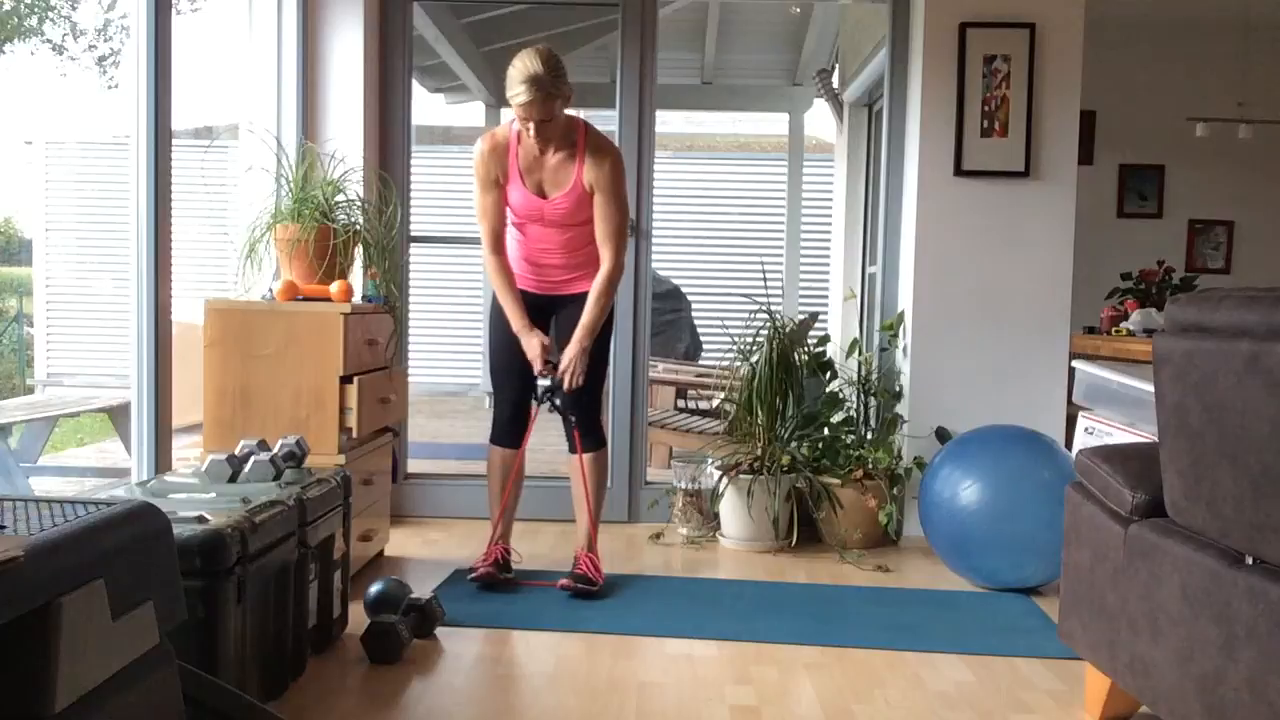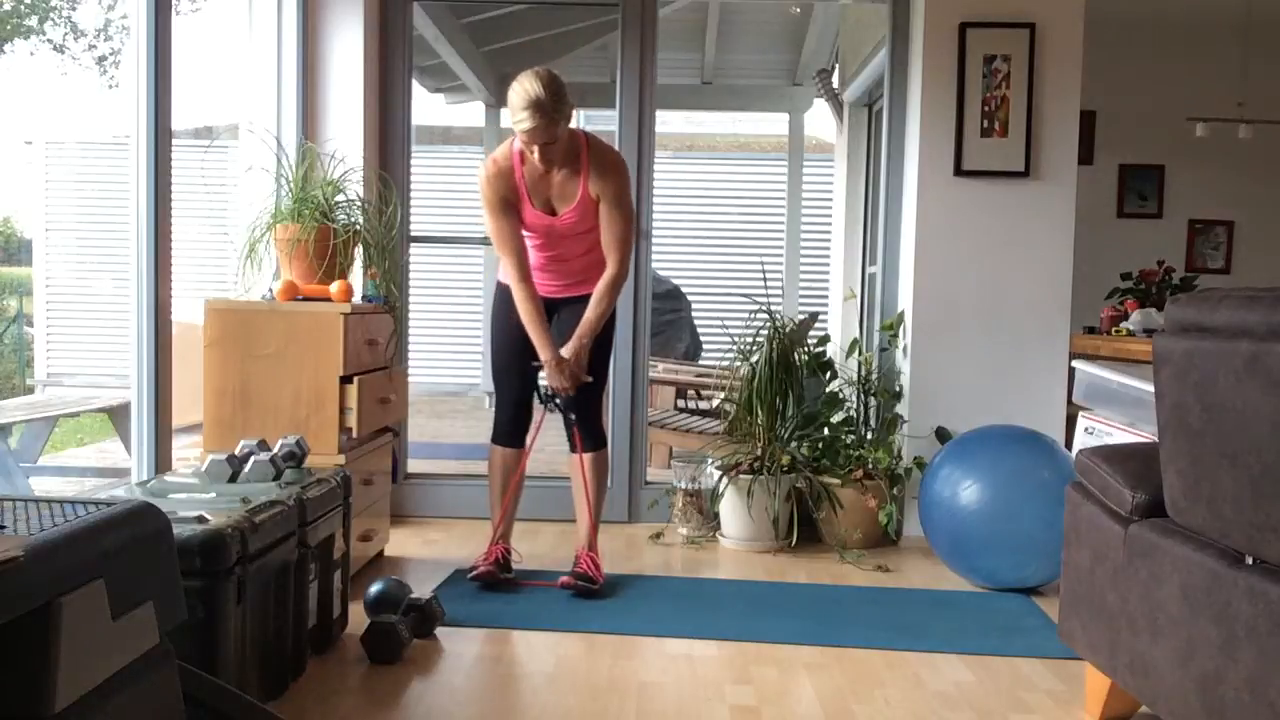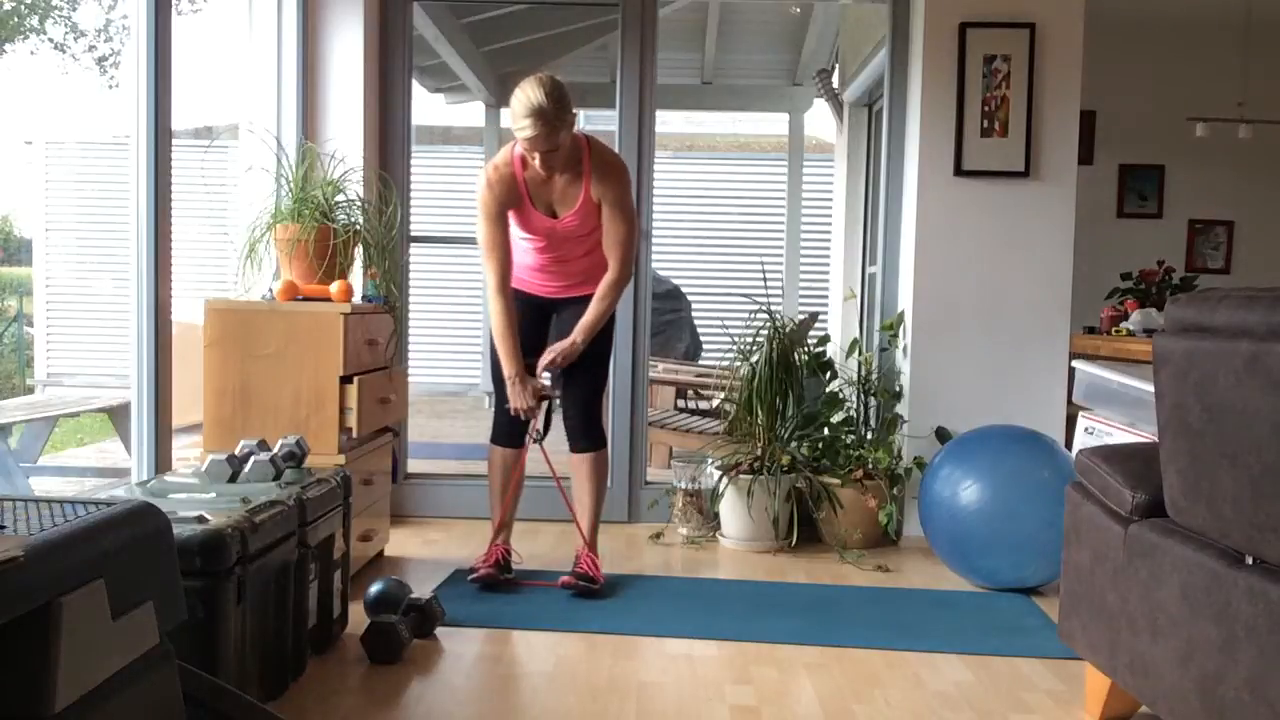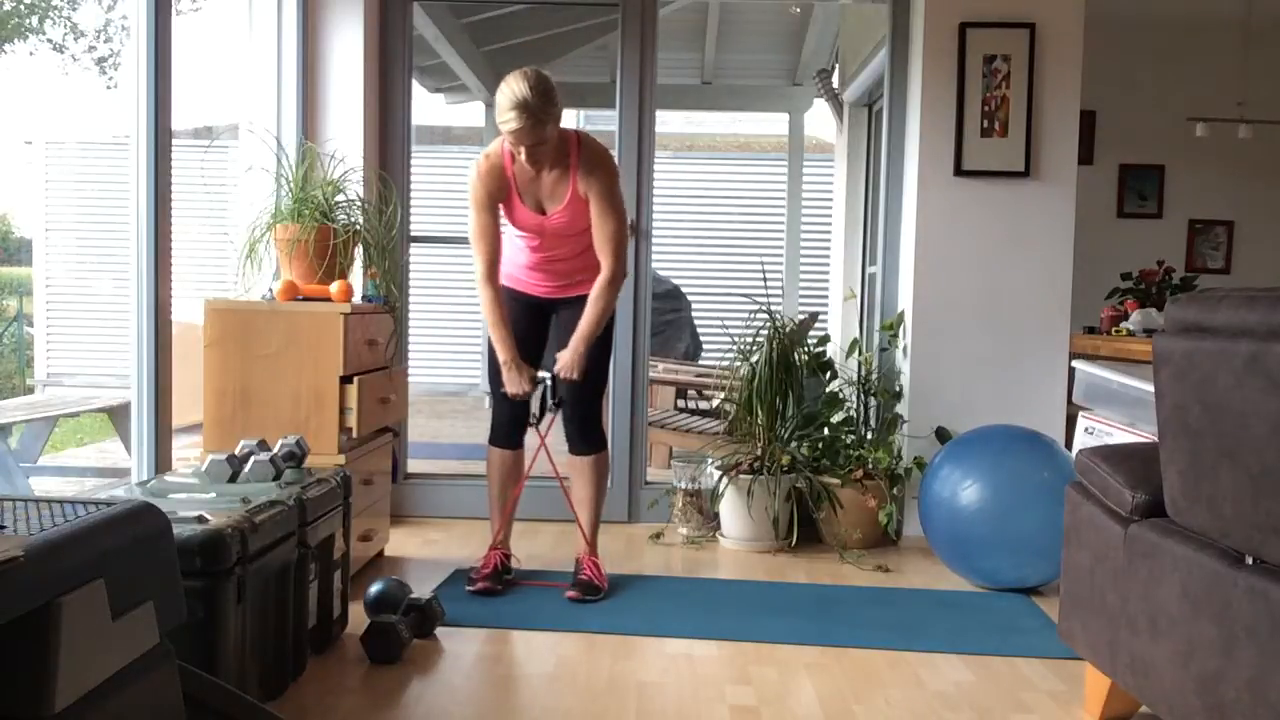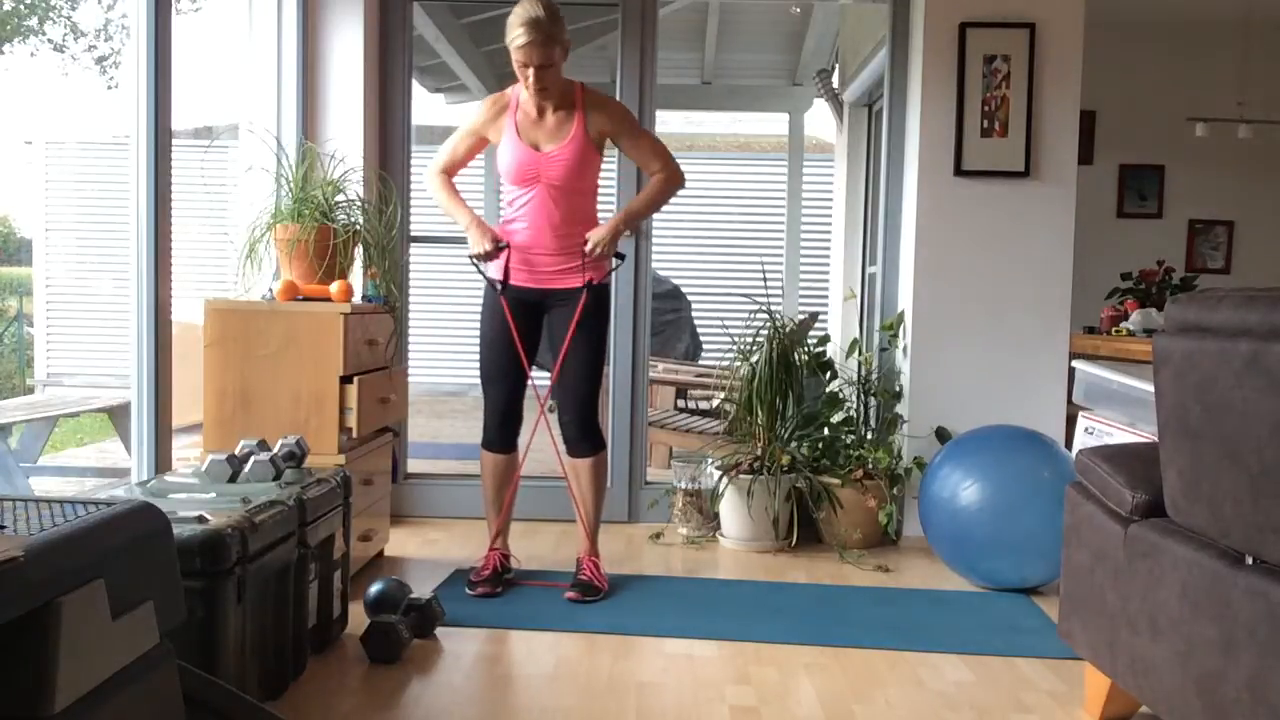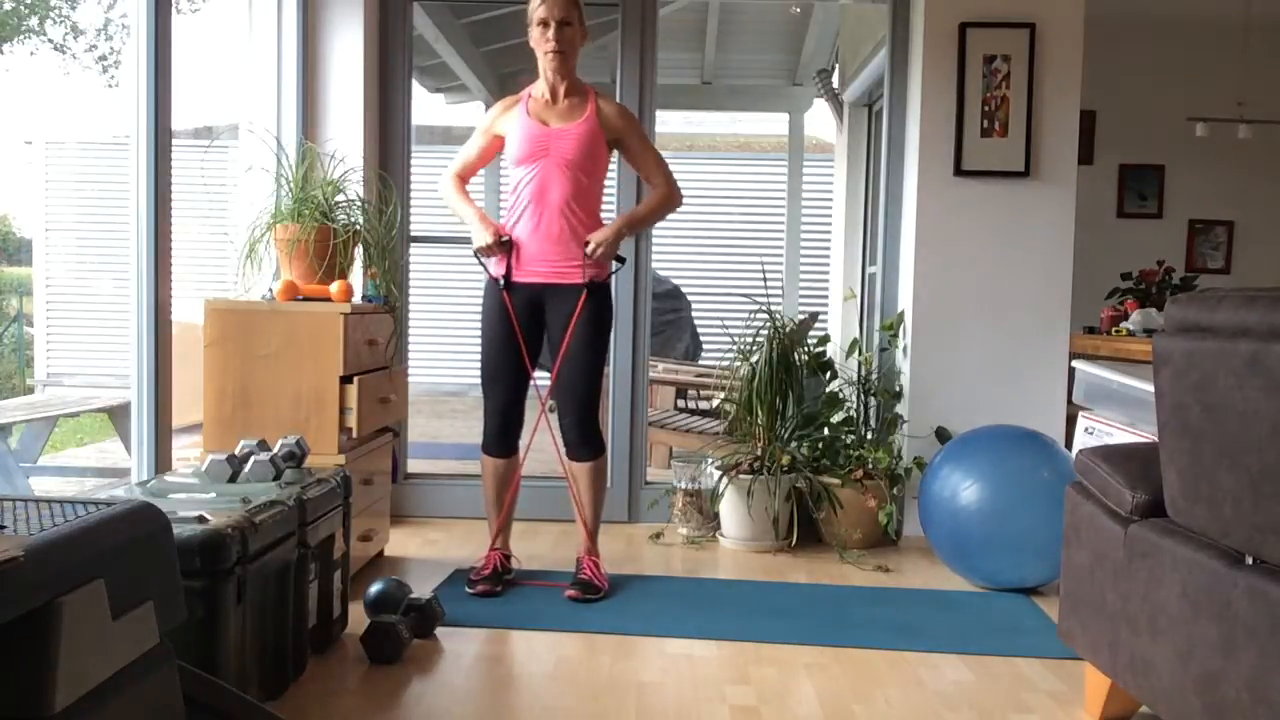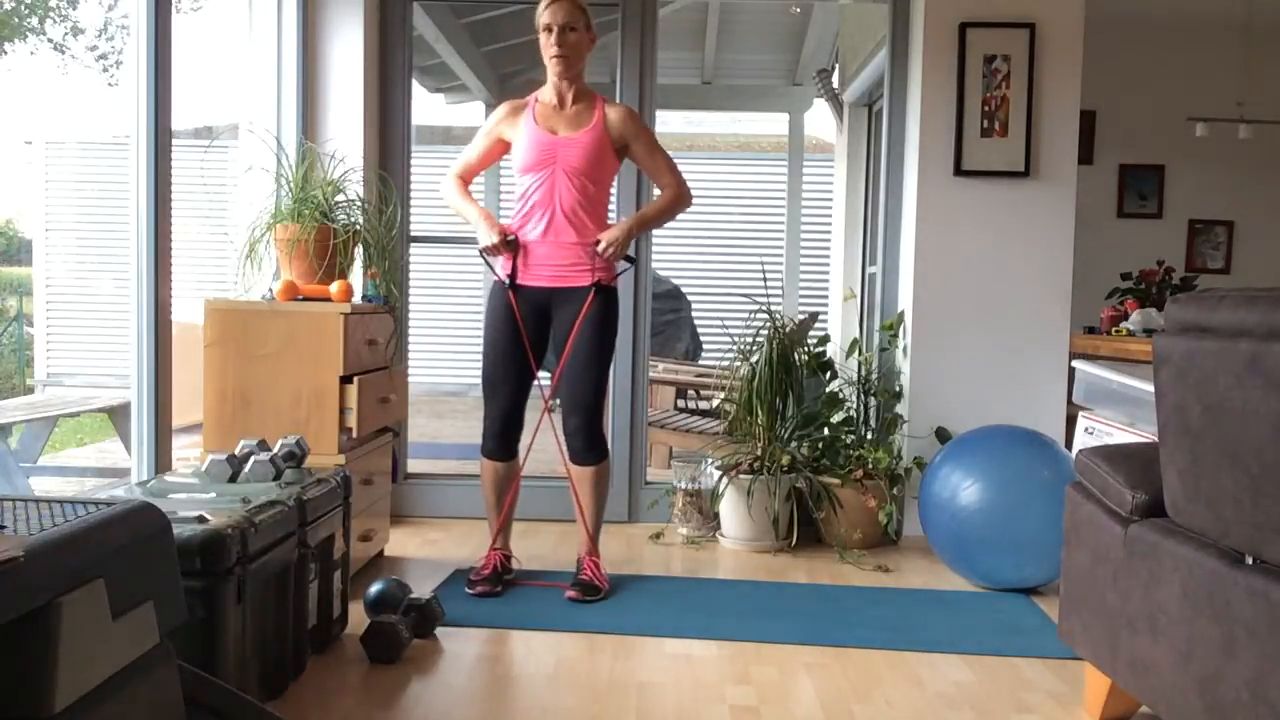
dt=0.5s
person 1, frame 1
left shoulder: (600, 157)
right shoulder: (493, 150)
left elbow: (612, 260)
right elbow: (492, 248)
left wrist: (582, 342)
right wrist: (525, 329)
left hip: (582, 294)
right hip: (517, 292)
left knee: (582, 416)
right knee: (508, 415)
left ankle: (587, 552)
right ankle: (498, 546)
person 1, frame 2
left shoulder: (604, 166)
right shoulder: (497, 171)
left elbow: (617, 265)
right elbow: (518, 275)
left wrist: (579, 344)
right wrist: (550, 357)
left hip: (586, 295)
right hip: (520, 294)
left knee: (584, 416)
right knee: (510, 413)
left ankle: (587, 551)
right ankle: (499, 545)
person 1, frame 3
left shoulder: (606, 169)
right shoulder: (499, 175)
left elbow: (620, 267)
right elbow: (496, 284)
left wrist: (577, 341)
right wrist: (514, 374)
left hip: (586, 296)
right hip: (522, 293)
left knee: (582, 418)
right knee: (509, 414)
left ankle: (588, 552)
right ankle: (499, 547)
person 1, frame 4
left shoulder: (592, 163)
right shoulder: (490, 168)
left elbow: (613, 266)
right elbow: (485, 274)
left wrist: (578, 349)
right wrist: (508, 361)
left hip: (582, 295)
right hip: (520, 291)
left knee: (582, 419)
right knee: (507, 417)
left ankle: (589, 556)
right ankle: (499, 550)
person 1, frame 5
left shoulder: (597, 111)
right shoulder: (494, 112)
left elbow: (668, 174)
right elbow: (438, 173)
left wrist: (617, 225)
right wrist: (474, 225)
left hip: (580, 285)
right hip: (510, 282)
left knee: (578, 420)
right knee: (499, 416)
left ankle: (589, 556)
right ankle: (497, 551)
person 1, frame 6
left shoulder: (608, 114)
right shoulder: (507, 112)
left elbow: (667, 191)
right elbow: (452, 178)
left wrist: (620, 227)
right wrist: (477, 220)
left hip: (580, 284)
right hip: (512, 279)
left knee: (578, 419)
right knee: (500, 416)
left ankle: (589, 556)
right ankle: (498, 551)
person 1, frame 7
left shoulder: (616, 119)
right shoulder: (512, 115)
left elbow: (677, 192)
right elbow: (454, 179)
left wrist: (631, 226)
right wrist: (483, 220)
left hip: (587, 287)
right hip: (518, 283)
left knee: (582, 422)
right knee: (500, 418)
left ankle: (590, 555)
right ankle: (498, 551)
